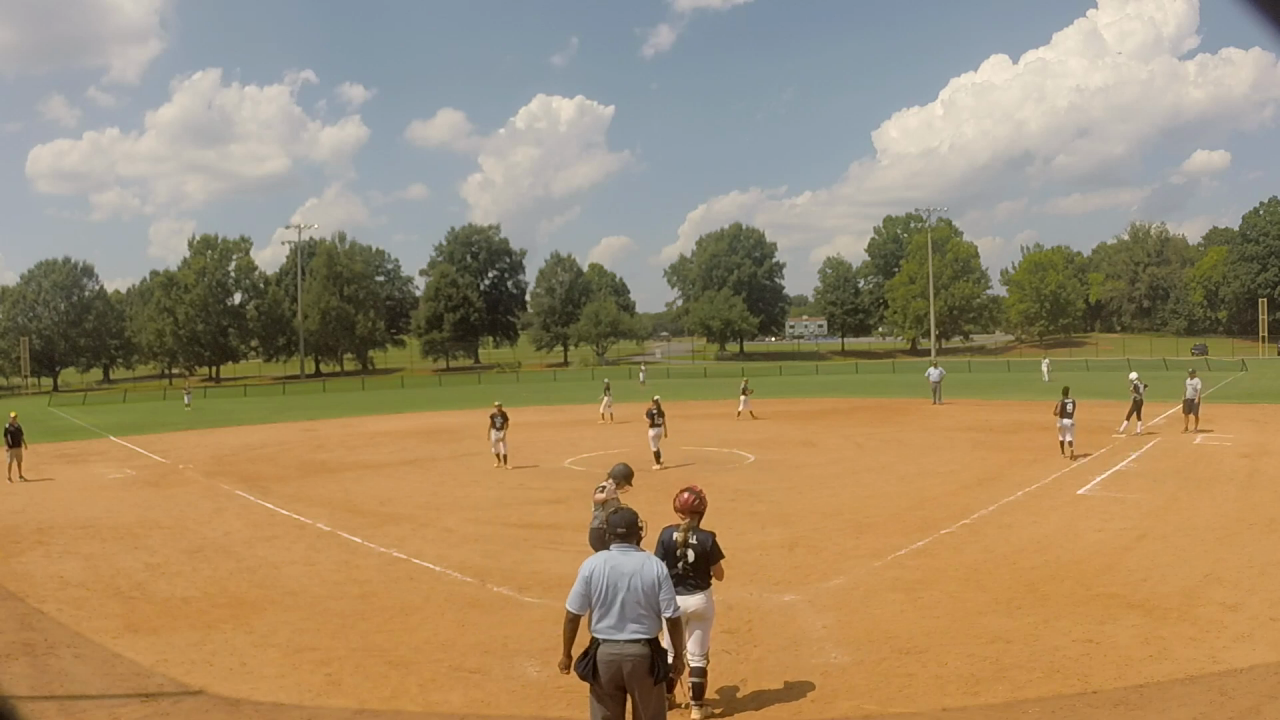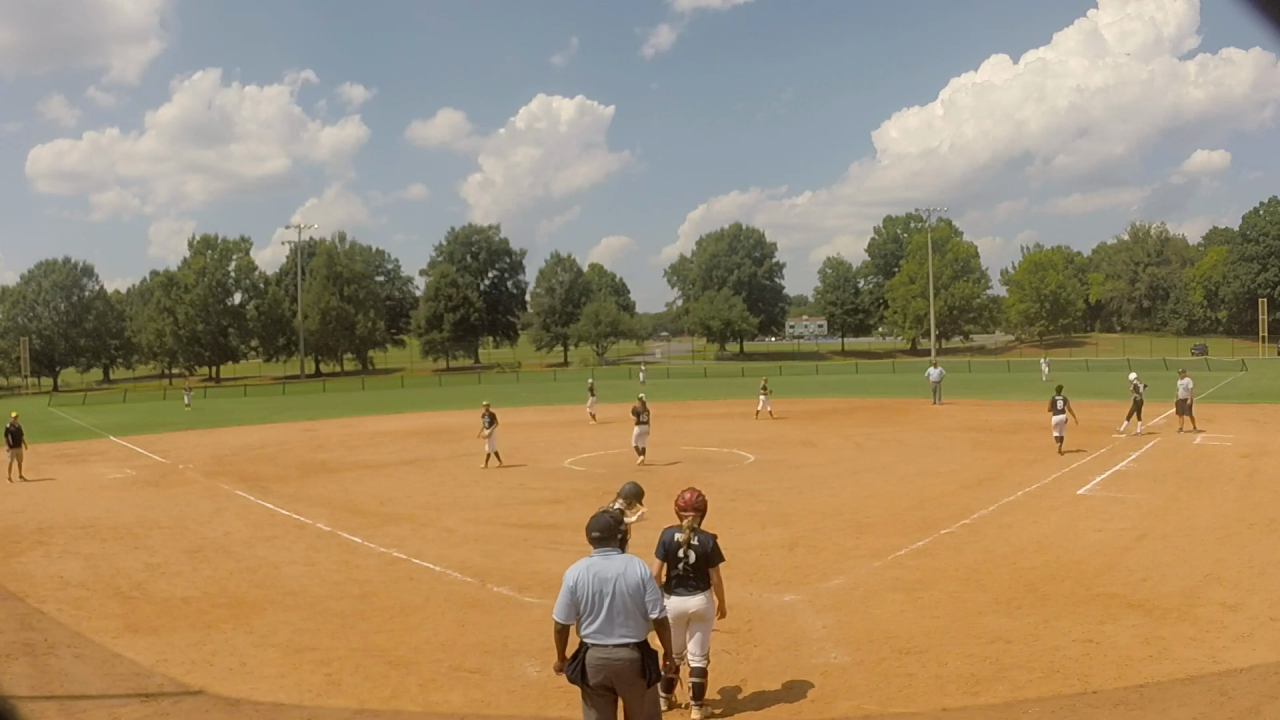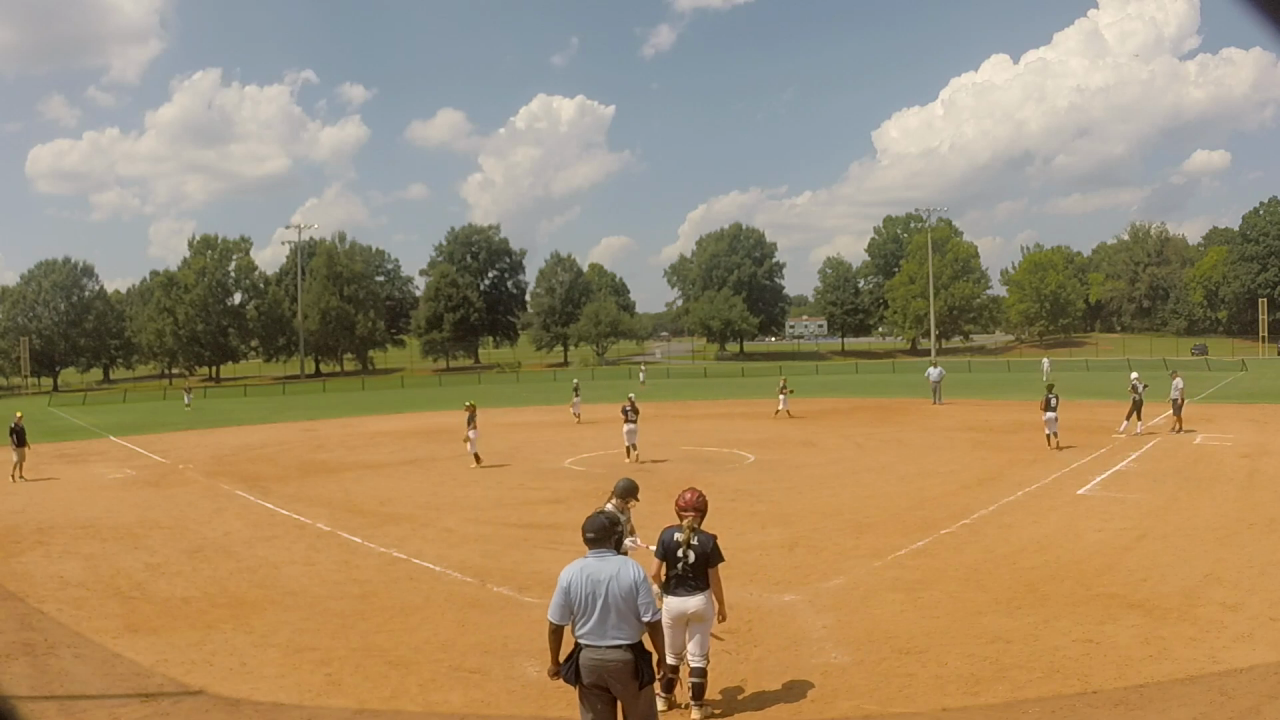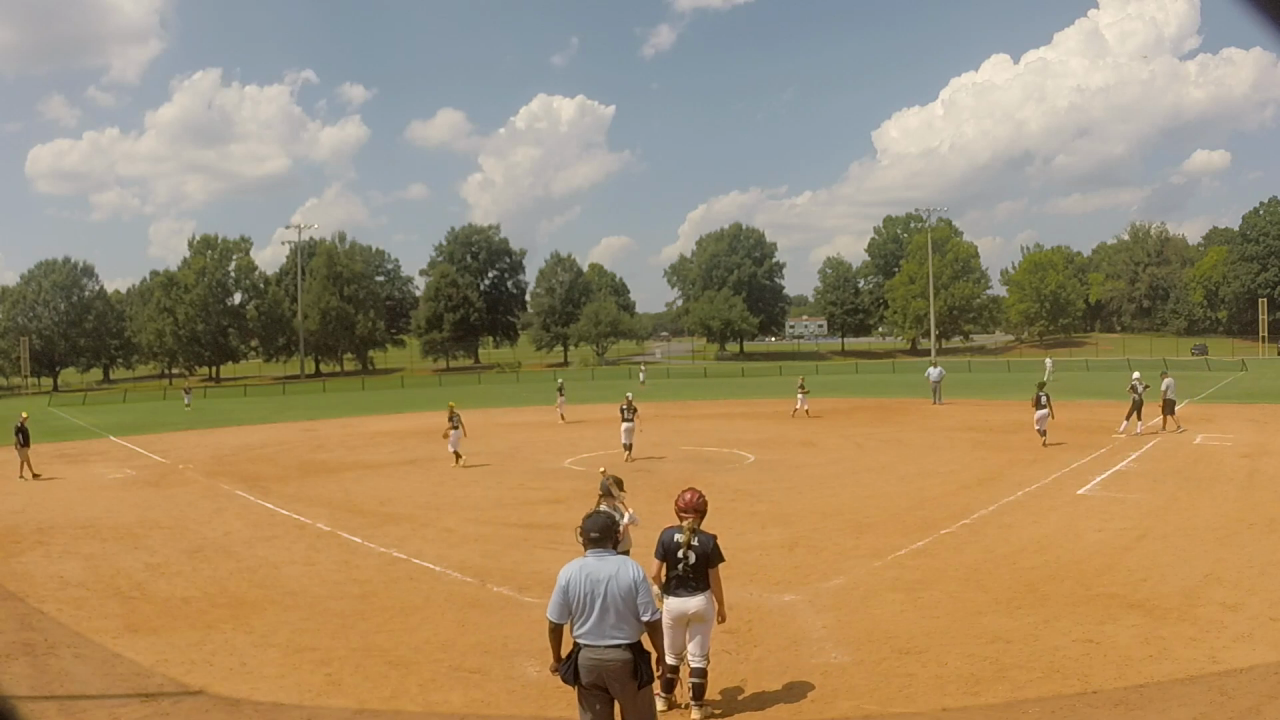
dt=0.5s
person 1, frame 1
left shoulder: (667, 534)
right shoulder: (707, 538)
right elbow: (719, 575)
left hip: (673, 600)
right hip: (700, 600)
left knee: (671, 652)
right knee: (698, 656)
left ankle: (665, 699)
person 1, frame 2
left shoulder: (668, 535)
right shoulder: (708, 540)
left elbow: (656, 573)
right elbow: (715, 579)
left wrist: (662, 591)
right wrist: (722, 603)
left hip: (673, 601)
right hip: (701, 601)
left knee: (673, 653)
right knee: (698, 657)
left ankle: (664, 699)
person 1, frame 3
left shoulder: (667, 535)
right shoulder: (708, 540)
left elbow: (654, 572)
right elbow: (714, 579)
left wrist: (663, 589)
right wrist: (722, 606)
left hip: (673, 601)
right hip: (700, 602)
left knee: (672, 654)
right knee: (698, 657)
left ankle: (664, 699)
person 1, frame 4
left shoulder: (667, 535)
right shoulder: (708, 540)
left elbow: (654, 573)
right elbow: (714, 580)
left wrist: (663, 590)
right wrist: (721, 606)
left hip: (673, 602)
right hip: (701, 602)
left knee: (672, 654)
right knee: (698, 657)
left ankle: (664, 699)
person 2, frame 1
left shoulder: (592, 564)
right shoulder: (655, 565)
left elbow: (573, 614)
right elbow: (672, 618)
left wrist: (566, 653)
right wrist: (678, 655)
left hip: (604, 653)
right hip: (644, 652)
person 2, frame 2
left shoulder: (576, 572)
right shoulder: (638, 567)
left elbow: (561, 624)
right elbow: (659, 618)
left wrist: (561, 658)
right wrist: (668, 651)
left hip: (593, 657)
right hip: (633, 656)
person 2, frame 3
left shoulder: (570, 573)
right shoulder: (632, 569)
left elbow: (556, 625)
right elbow: (652, 621)
left wrist: (555, 661)
right wrist: (662, 657)
left hip: (588, 658)
right hip: (628, 657)
person 2, frame 4
left shoulder: (569, 572)
right shoulder: (631, 569)
left elbow: (555, 623)
right elbow: (651, 620)
left wrist: (557, 658)
right wrist: (661, 655)
left hip: (586, 658)
right hip: (626, 657)
